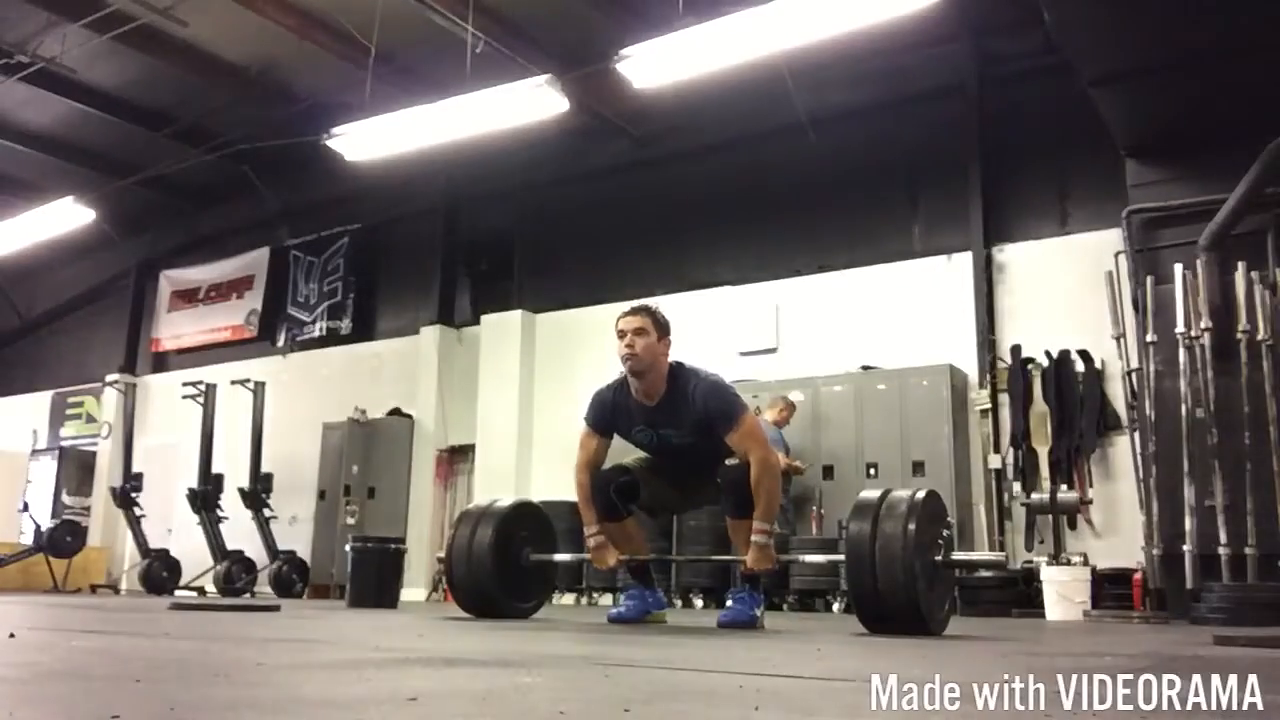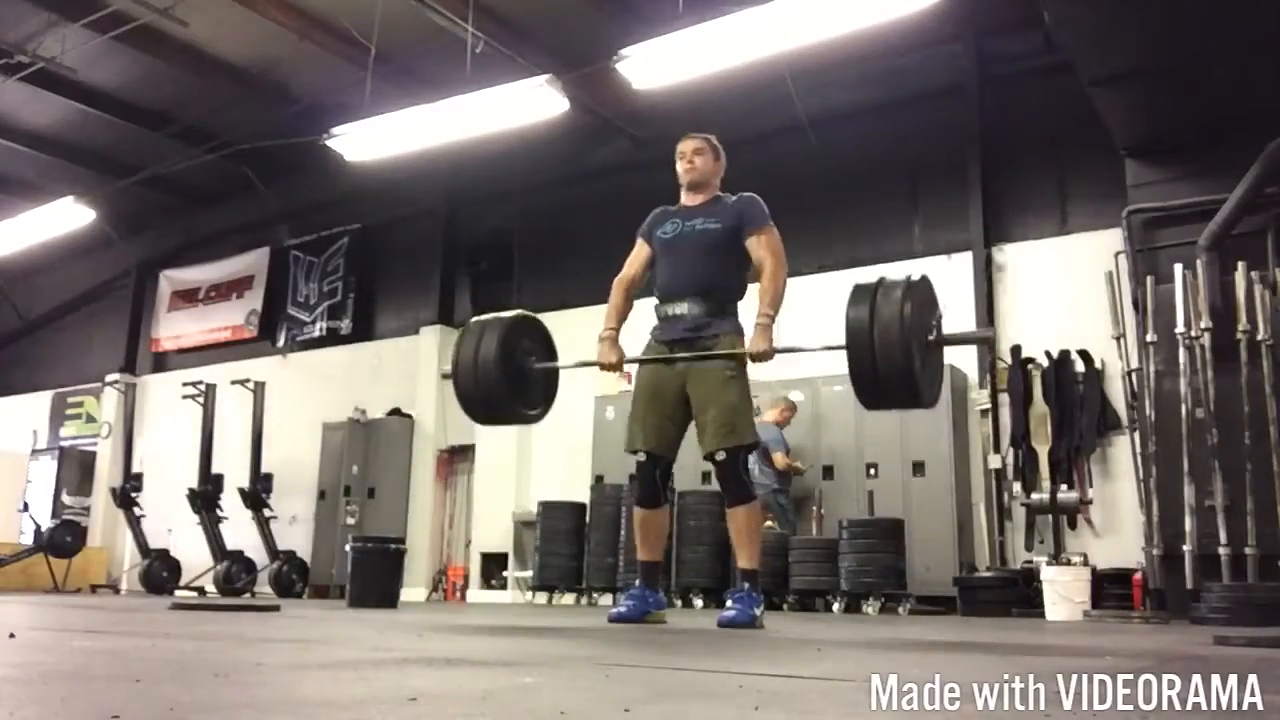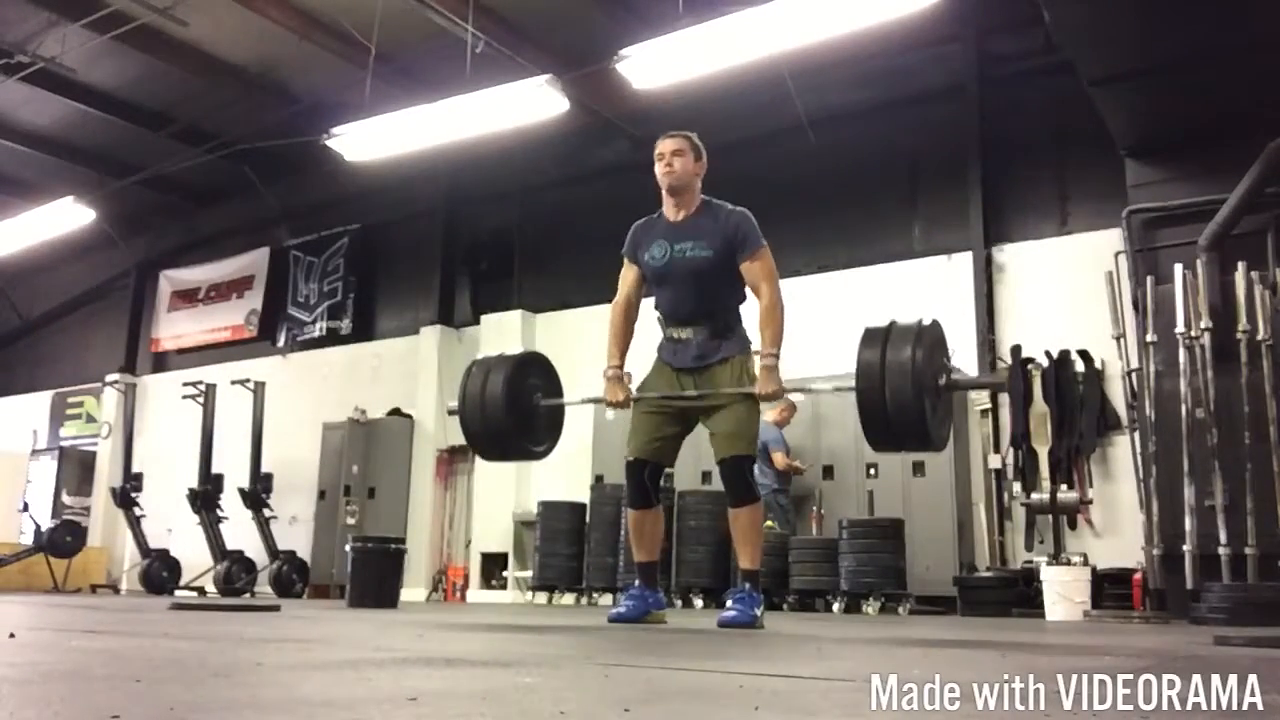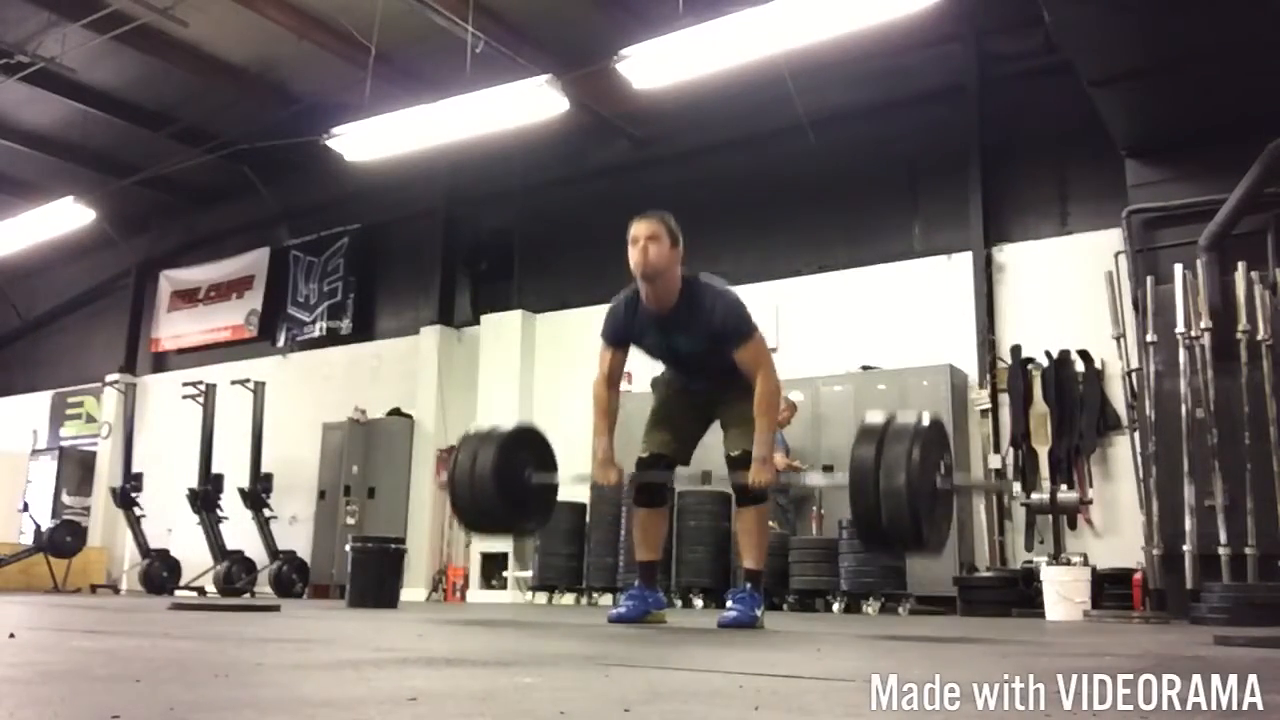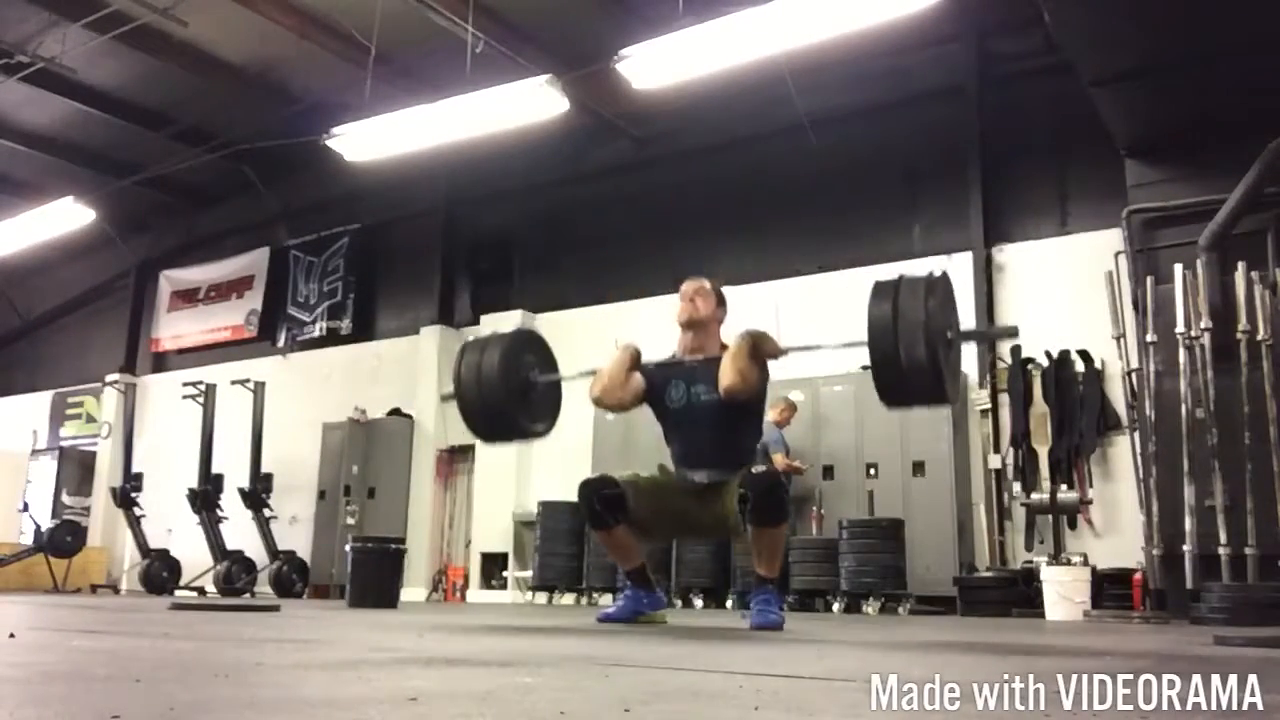
dt=1s
person 1, frame 1
left shoulder: (704, 391)
right shoulder: (609, 401)
left elbow: (765, 458)
right elbow: (586, 469)
left wrist: (761, 540)
right wrist: (595, 538)
left hip: (720, 473)
right hip: (671, 474)
left knee: (737, 474)
right knee: (606, 485)
left ankle: (748, 593)
right ankle: (646, 591)
person 1, frame 2
left shoulder: (741, 208)
right shoulder: (659, 219)
left elbow: (772, 264)
right elbow: (626, 280)
left wrist: (762, 327)
right wrist: (609, 335)
left hip: (717, 344)
right hip: (661, 348)
left knee: (729, 465)
right knee: (649, 470)
left ankle: (748, 592)
right ankle: (648, 590)
person 1, frame 3
left shoulder: (732, 223)
right shoulder: (643, 233)
left elbow: (768, 293)
right elbow: (624, 303)
left wrist: (769, 364)
right wrist: (614, 371)
left hip: (725, 361)
right hip: (669, 364)
left knee: (736, 469)
right knee: (639, 470)
left ankle: (749, 593)
right ankle: (646, 590)
person 1, frame 4
left shoulder: (716, 304)
right shoulder: (623, 312)
left elbow: (765, 374)
right elbow: (606, 382)
left wrist: (764, 455)
right wrist: (603, 454)
left hip: (735, 386)
right hip: (682, 386)
left knee: (745, 469)
right knee: (649, 469)
left ankle: (749, 593)
right ankle: (647, 590)
person 1, frame 5
left shoulder: (742, 361)
right shoulder: (659, 374)
left elbow: (732, 385)
right elbow: (604, 395)
left wrist: (745, 342)
right wrist: (626, 355)
left hip: (732, 488)
right hip: (683, 493)
left knee: (765, 483)
right knee: (595, 492)
left ankle: (766, 594)
right ankle: (643, 593)
